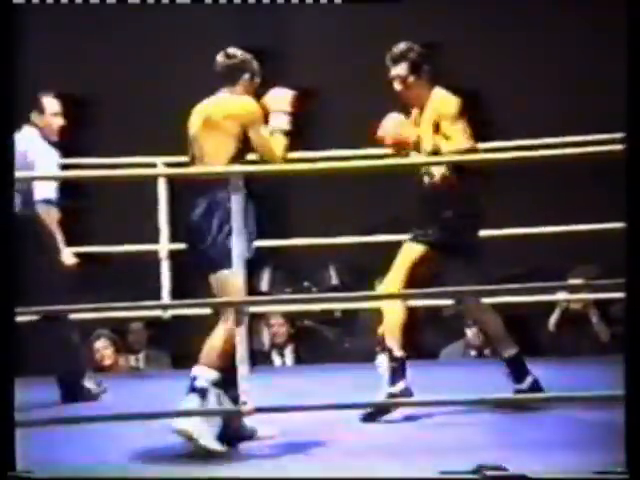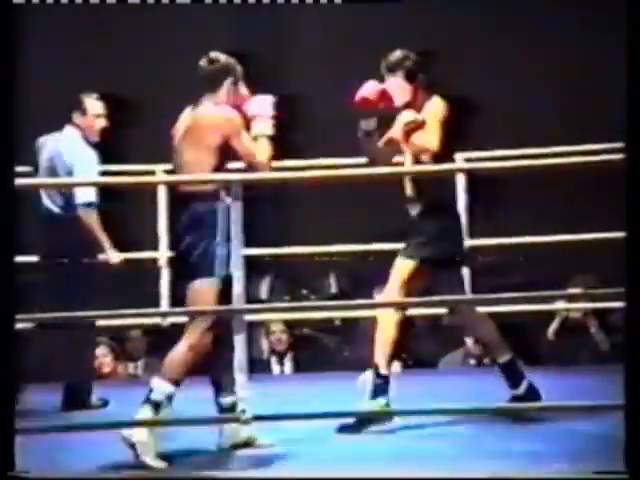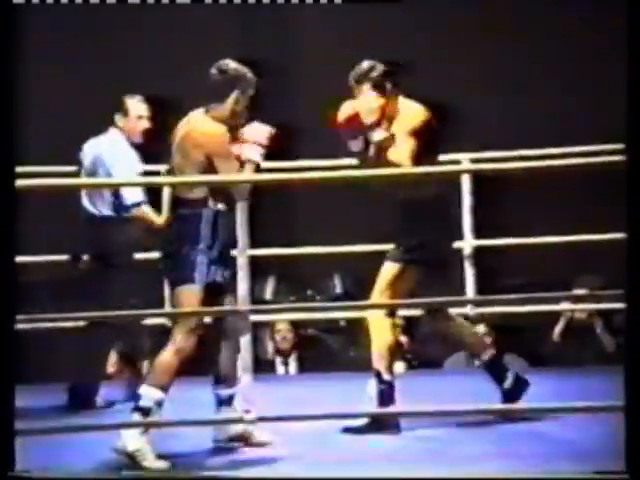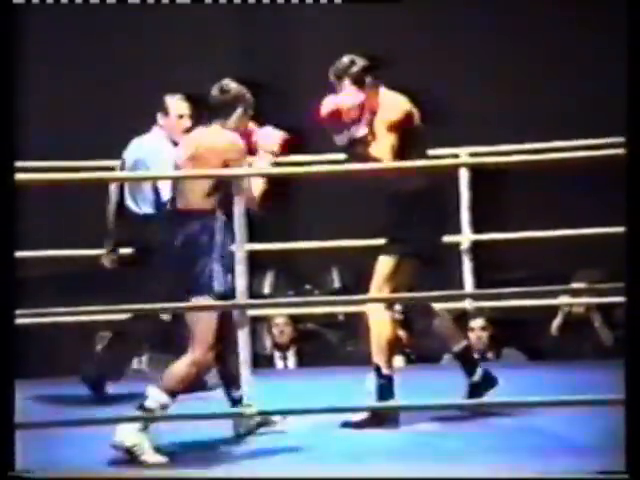
dt=0.2s
person 1, frame 1
left shoulder: (200, 111)
right shoulder: (245, 107)
right elbow: (275, 157)
right wrist: (279, 116)
left hip: (204, 209)
right hip: (224, 210)
left knee: (233, 319)
right knee: (231, 319)
left ankle: (235, 419)
right ankle: (191, 410)
person 1, frame 2
left shoulder: (189, 117)
right shoulder: (225, 118)
right elbow: (260, 166)
left wrist: (244, 118)
right wrist: (263, 122)
left hip: (202, 222)
right hip: (209, 224)
right knee: (199, 334)
left ankle: (233, 426)
right ankle: (141, 423)
person 1, frame 3
left shoulder: (195, 122)
right shoulder: (214, 133)
right elbow: (236, 191)
left wrist: (241, 146)
right wrist: (254, 149)
left hip: (203, 230)
right hip: (197, 232)
left knee: (235, 324)
right knee: (184, 340)
right ankle: (133, 432)
person 1, frame 4
left shoulder: (193, 139)
right shoulder: (232, 143)
right elbow: (251, 197)
right wrist: (264, 155)
left hip: (186, 238)
right hip: (204, 241)
right knee: (200, 354)
left ankle: (244, 413)
right ankle: (134, 428)
person 2, frame 1
left shoulder: (445, 103)
right shoulder: (418, 111)
left elbow: (465, 153)
left wrist: (424, 146)
right wrist: (402, 143)
left hip: (451, 210)
right hip: (443, 210)
left knee: (394, 286)
right knee: (468, 300)
left ankle: (396, 381)
right ankle: (525, 381)
person 2, frame 2
left shoulder: (434, 109)
right shoulder: (405, 116)
left elbow: (430, 153)
right elbow: (378, 159)
left wrist: (407, 116)
right wrist: (369, 127)
left hip: (434, 218)
right hip: (428, 219)
left knee: (390, 301)
right knee: (462, 310)
left ankle: (378, 398)
right ankle: (521, 387)
person 2, frame 3
left shoulder: (409, 116)
right shoulder: (394, 120)
left elbow: (402, 169)
left wrist: (378, 134)
right wrist: (361, 144)
left hip: (425, 218)
right hip: (423, 217)
left knee: (380, 305)
right knee: (435, 311)
left ankle: (386, 408)
right ankle: (506, 379)
person 2, frame 4
left shoulder: (392, 108)
right shoulder: (377, 113)
left elbow: (384, 162)
right elbow: (368, 166)
left wrist: (358, 129)
right wrist: (346, 137)
left hip: (415, 209)
right hip: (410, 209)
left knee: (378, 298)
left ankle: (385, 402)
right ankle: (476, 372)
person 3, frame 1
left shoulder: (17, 144)
right shoulder: (43, 152)
right elbow: (44, 204)
right wrist: (62, 247)
left hip: (21, 231)
right hip: (34, 234)
right knee: (54, 311)
right ankle: (75, 384)
person 3, frame 2
left shoulder: (46, 143)
right shoulder: (82, 153)
left elbow: (41, 189)
right elbow: (85, 206)
right wrist: (107, 246)
left hip: (49, 232)
right hip: (74, 235)
left knee: (55, 311)
right knee: (80, 314)
right ankle: (78, 392)
person 3, frame 3
left shoulder: (91, 146)
right shoulder: (122, 153)
left elbow: (85, 193)
right elbow: (134, 205)
right wrist: (165, 224)
left hip: (95, 230)
right hip: (116, 234)
left knee: (126, 308)
right knee: (109, 312)
left ankle: (134, 374)
right ankle: (83, 392)
person 3, frame 4
left shoulder: (136, 145)
right shoulder: (164, 152)
left elbow: (115, 193)
right elbow: (171, 201)
left wrist: (111, 241)
left hip: (136, 229)
right hip: (155, 232)
right knee: (147, 309)
right ankle: (99, 371)
